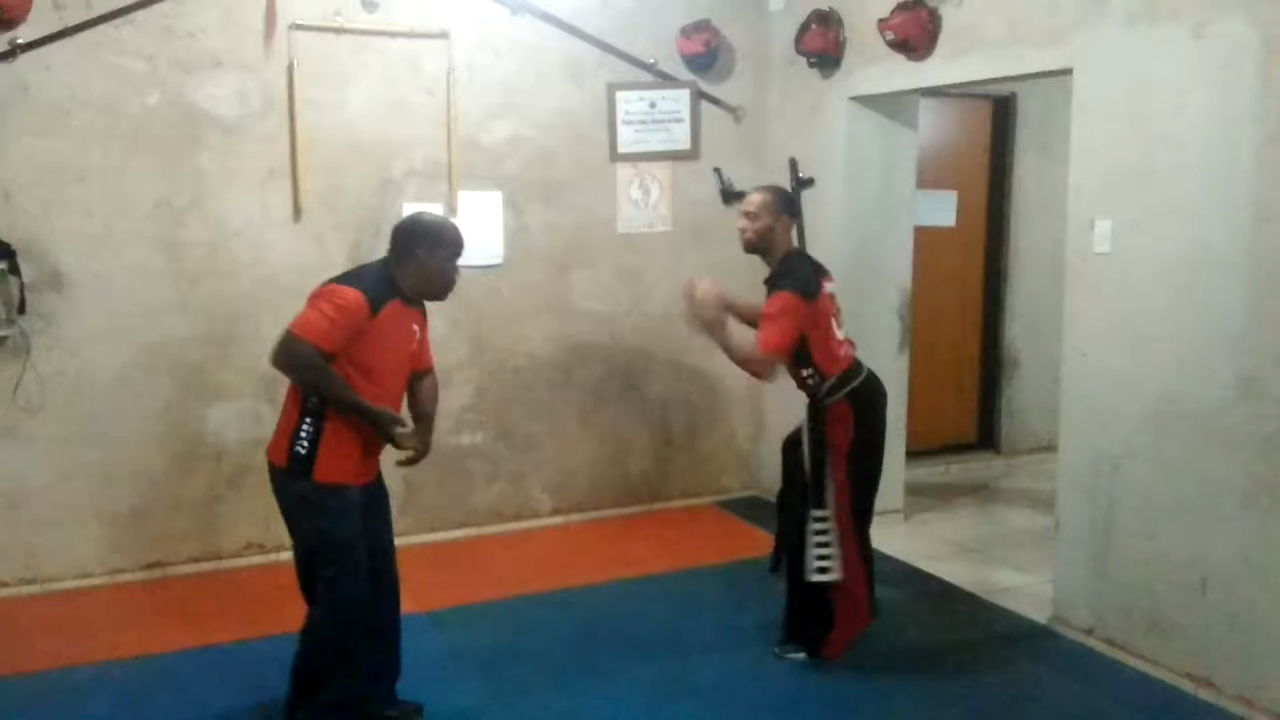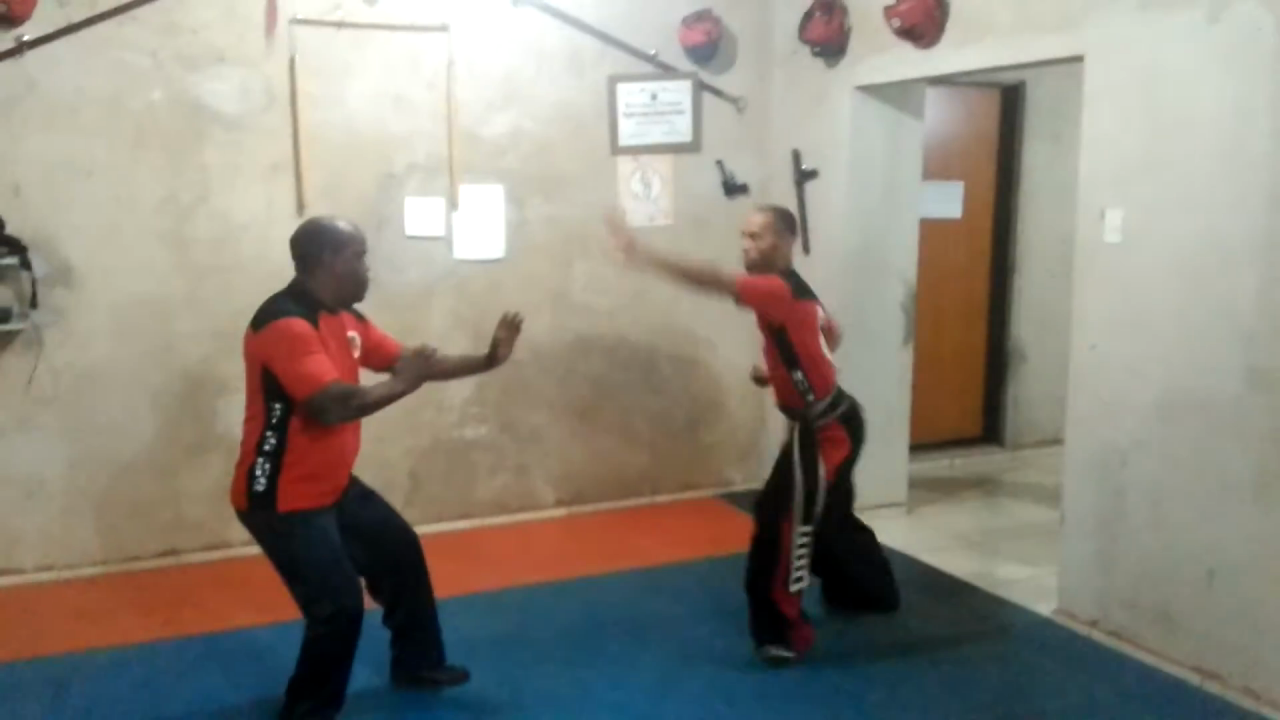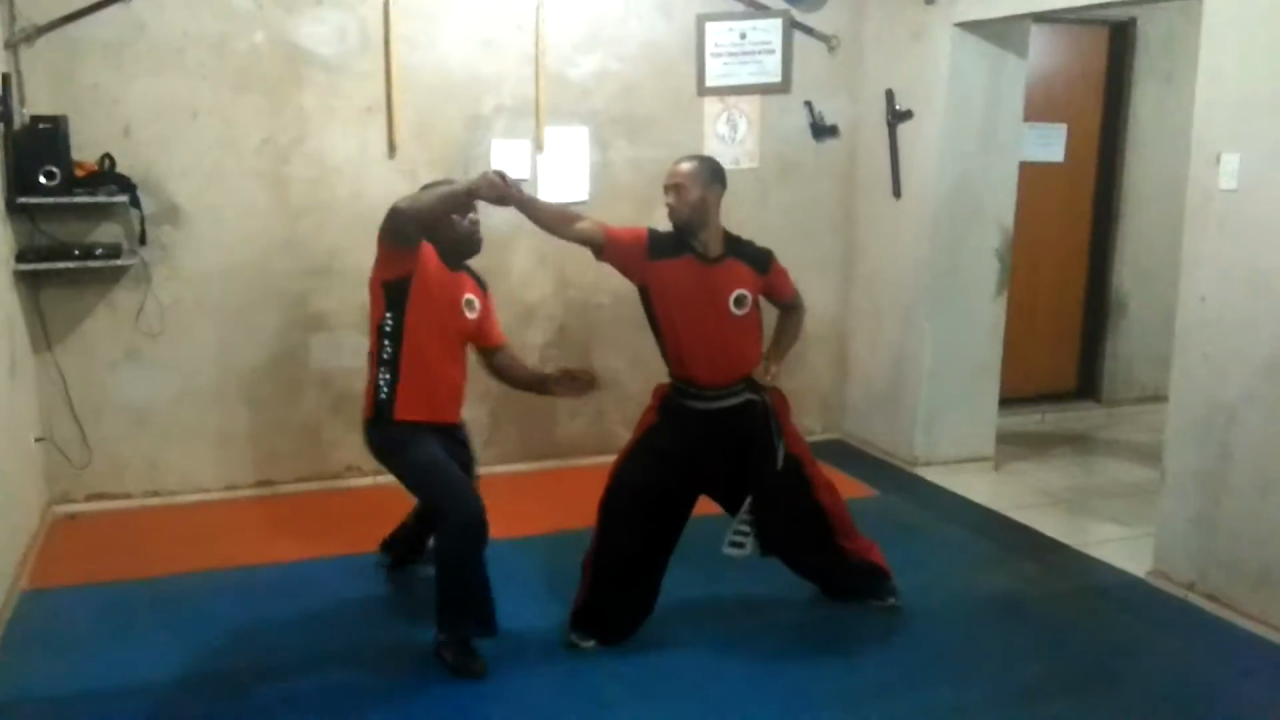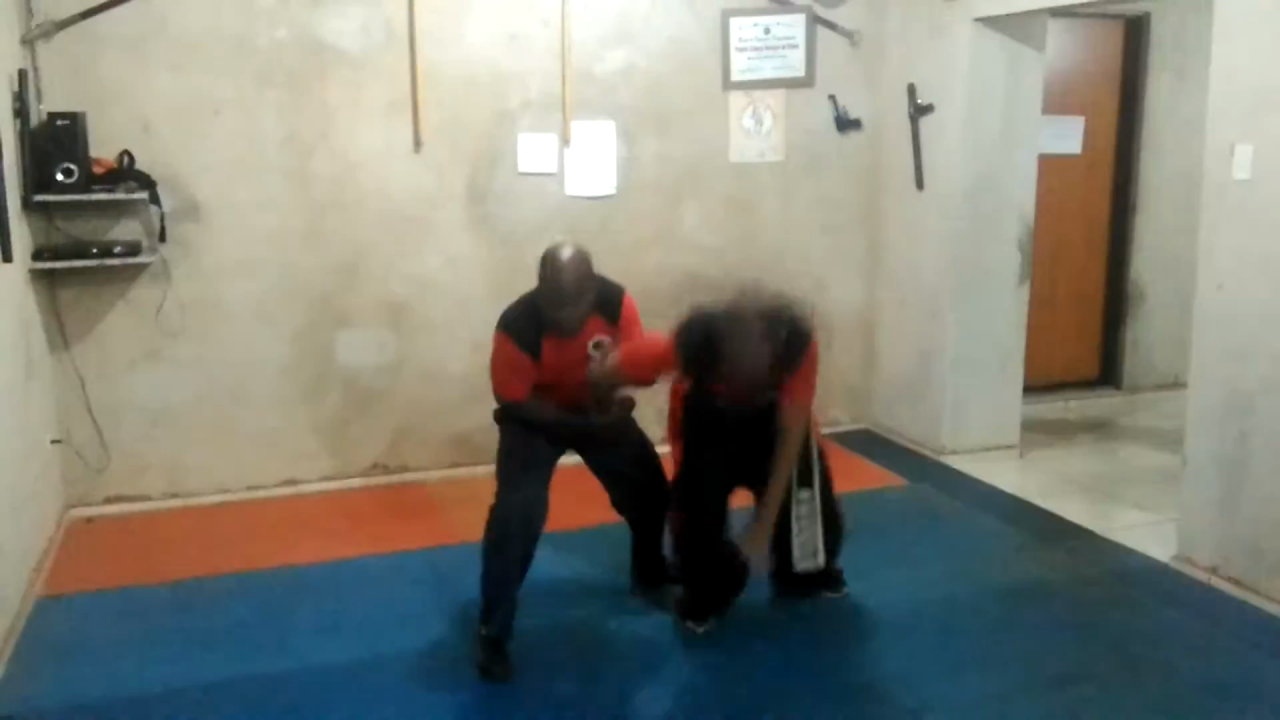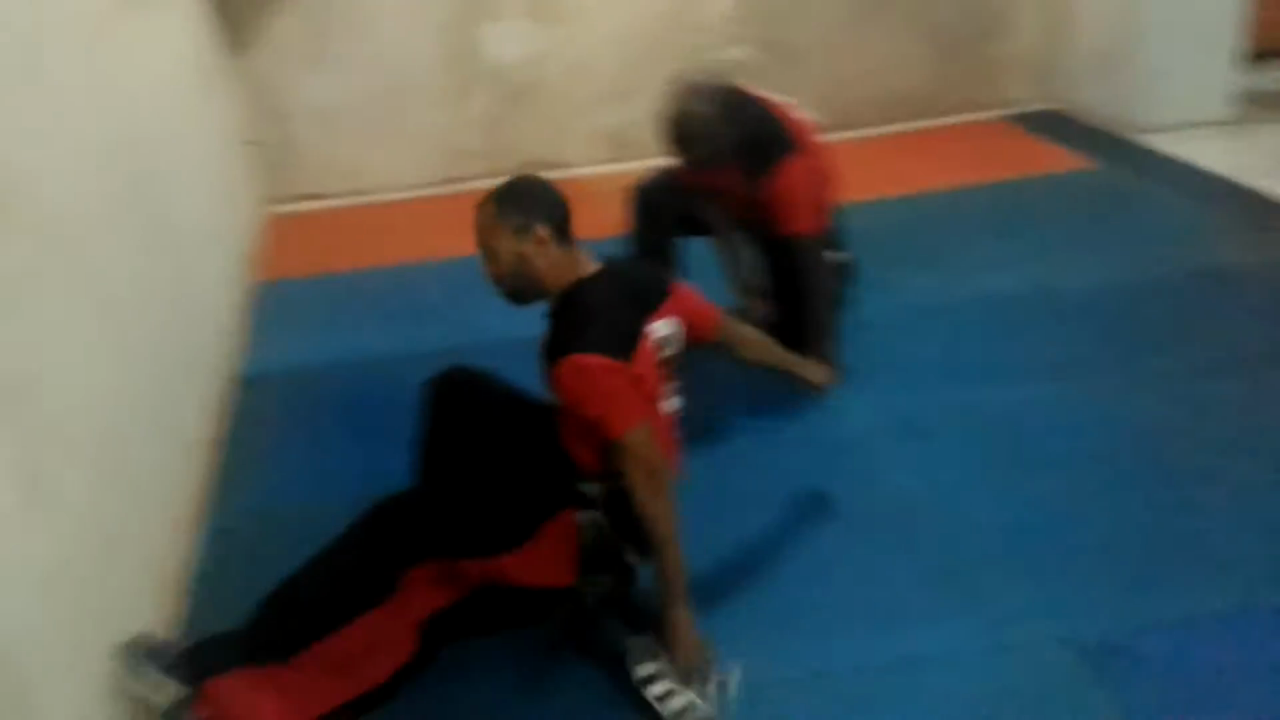
dt=1s
person 1, frame 1
left shoulder: (790, 289)
right shoulder: (801, 269)
left elbow: (761, 364)
right elbow: (774, 326)
left wrist: (715, 327)
right wrist: (726, 304)
left hip: (842, 408)
right hip: (844, 398)
left knee: (825, 515)
right knee: (807, 507)
left ankle: (821, 633)
right ankle: (848, 608)
person 1, frame 2
left shoulder: (780, 291)
right shoulder: (788, 293)
left elbow: (715, 281)
right elbow: (831, 333)
left wrist: (640, 252)
right wrist: (774, 370)
left hip: (826, 431)
right hip: (824, 424)
left knee: (785, 521)
right knee: (823, 518)
left ankle: (784, 632)
right ankle: (868, 592)
person 1, frame 3
left shoulder: (757, 262)
right shoulder: (652, 252)
left elbow: (794, 307)
right elbow: (577, 227)
left wrist: (771, 361)
right wrist: (514, 196)
left hip: (747, 413)
right hip: (682, 415)
left knee: (802, 503)
right knee: (628, 508)
left ankle: (867, 579)
right ankle: (600, 622)
person 1, frame 4
left shoulder: (795, 343)
right shoulder: (689, 342)
left elbow: (791, 437)
right elbow: (604, 374)
left wrist: (765, 523)
left hip: (767, 419)
right hip: (705, 413)
right knee: (699, 501)
left ankle: (814, 574)
right ankle: (706, 599)
person 1, frame 5
left shoulder: (587, 353)
right shoulder: (646, 284)
left elbow: (647, 476)
right elbow: (731, 332)
left wrist: (677, 614)
right wrist: (802, 367)
left hip: (593, 521)
right hip: (580, 476)
left knee: (401, 536)
right knee: (459, 392)
person 2, frame 1
left shoulder: (412, 308)
right shoulder: (352, 296)
left elbow: (421, 373)
right elbow: (290, 356)
left wrist: (423, 425)
right wrist: (368, 412)
left hip: (360, 471)
right hip: (312, 472)
left knee: (379, 586)
right knee: (342, 595)
person 2, frame 2
left shoulder: (345, 318)
right shoulder: (284, 325)
left elbow: (406, 360)
right elbow: (332, 405)
left wrist: (487, 360)
right wrist: (403, 382)
left hip: (333, 485)
right hip: (281, 500)
left knee: (399, 551)
right knee: (339, 605)
left ankle: (417, 661)
person 2, frame 3
left shoulder: (472, 284)
right shoulder: (405, 256)
left elbow: (497, 357)
right elbow: (402, 214)
left wrist: (548, 383)
right wrist: (470, 186)
left hip: (442, 421)
right hip: (398, 423)
left knee: (450, 497)
right knee: (465, 515)
left ankle: (402, 547)
right ankle: (456, 633)
person 2, frame 4
left shoulder: (615, 302)
right shoulder: (516, 329)
right elbow: (512, 403)
right wrist: (584, 423)
left hip: (596, 414)
right hip: (534, 421)
left knee: (650, 485)
right knee: (517, 514)
left ankle: (651, 574)
right ankle: (493, 633)
person 2, frame 5
left shoulder: (784, 156)
right shoulder: (693, 125)
left elbow: (809, 254)
right elbow: (707, 201)
left wrist: (821, 343)
right wrist: (744, 280)
left hip: (792, 217)
right hip: (735, 199)
left knee: (799, 330)
right knee: (653, 200)
left ankle: (833, 266)
